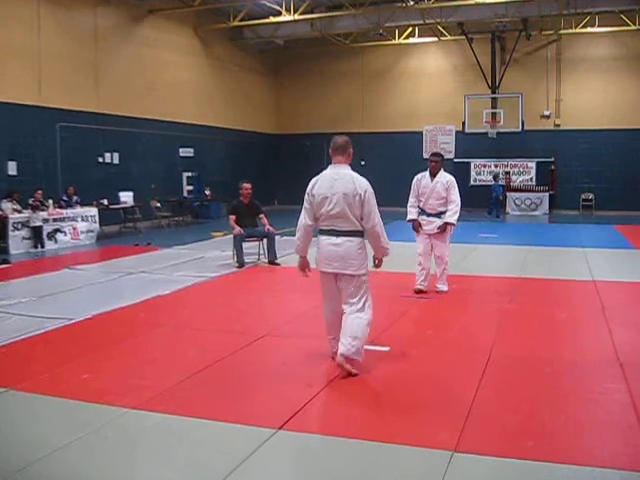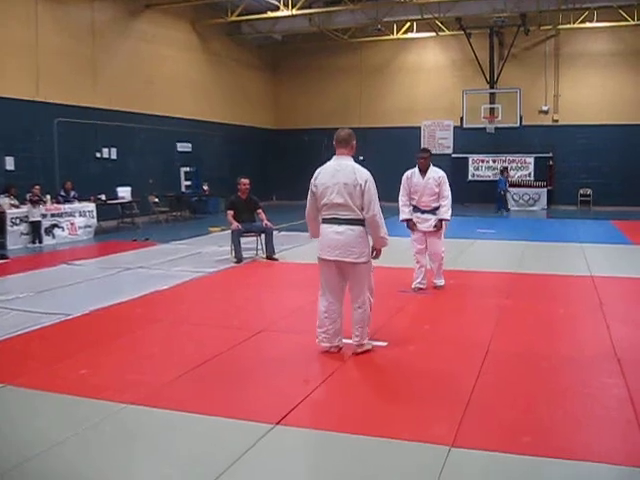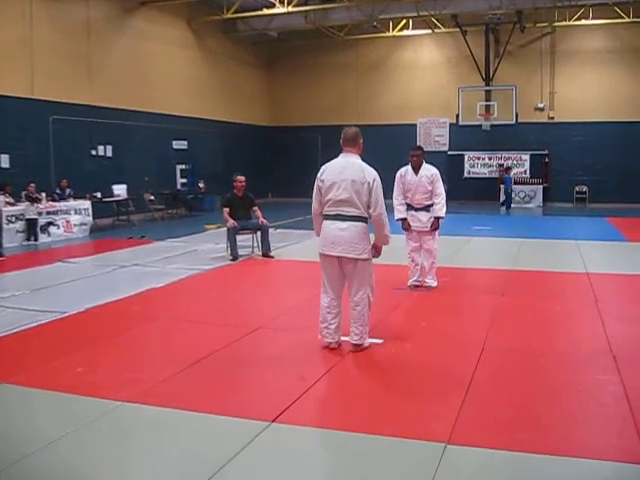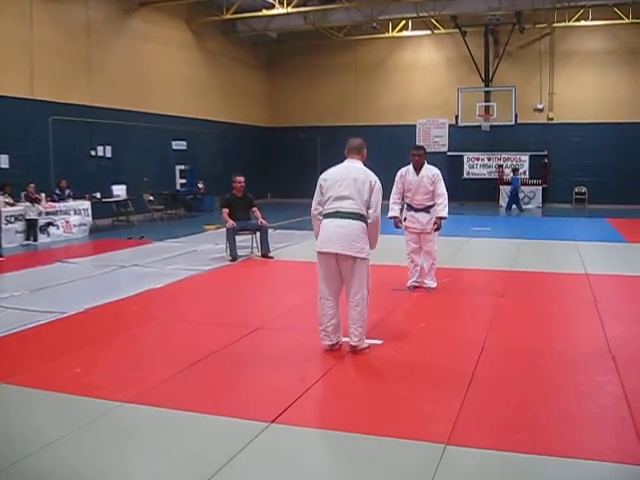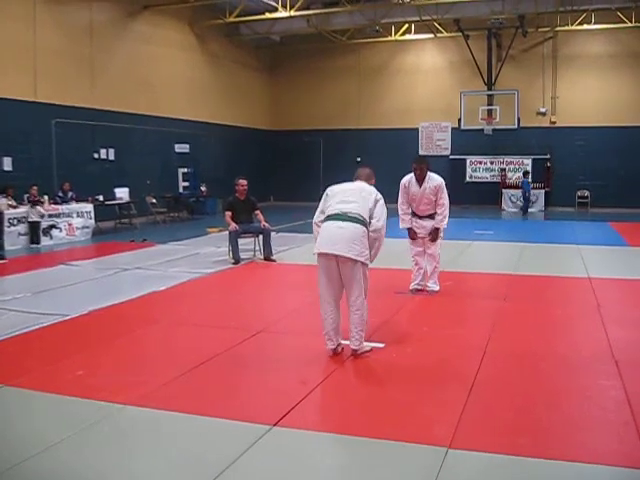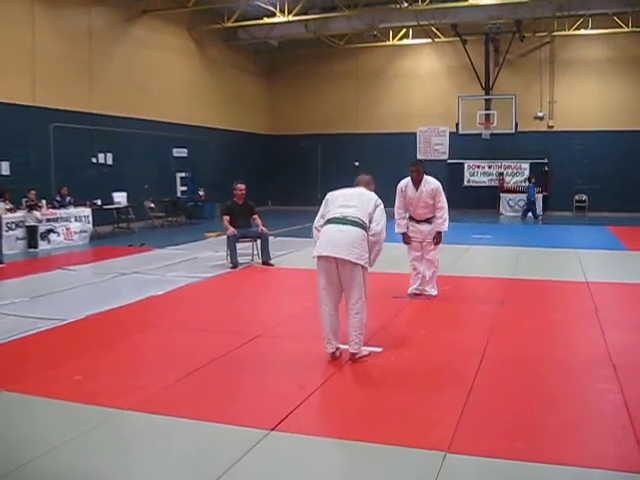
dt=0.3s
person 1, frame 1
left shoulder: (316, 182)
right shoulder: (360, 183)
left elbow: (306, 223)
right elbow: (372, 223)
left wrist: (302, 254)
right wrist: (380, 251)
left hip: (326, 248)
right hip: (352, 249)
left knee: (331, 303)
right knee: (357, 305)
left ankle: (337, 348)
right ankle: (347, 353)
person 1, frame 2
left shoulder: (319, 173)
right shoulder: (361, 174)
left elbow: (311, 212)
right elbow: (372, 213)
left wrist: (319, 233)
right wrist: (378, 241)
left hip: (328, 237)
right hip: (353, 238)
left knee: (329, 295)
right knee: (361, 295)
left ankle: (329, 342)
right ankle: (359, 342)
person 1, frame 3
left shoulder: (325, 170)
right shoulder: (369, 173)
left elbow: (316, 208)
right elbow: (377, 212)
left wrist: (322, 233)
right wrist: (380, 240)
left hip: (330, 234)
right hip: (356, 235)
left knee: (330, 291)
right knee: (360, 291)
left ankle: (330, 338)
right ankle: (358, 340)
person 1, frame 4
left shoulder: (327, 174)
right shoulder: (370, 177)
left elbow: (316, 210)
right elbow: (374, 216)
right wrist: (370, 243)
left hip: (328, 232)
right hip: (354, 233)
left knee: (327, 292)
right knee: (358, 293)
left ankle: (331, 339)
right ankle: (357, 341)
person 1, frame 5
left shoulder: (334, 188)
right shoulder: (375, 194)
left elbow: (317, 220)
right elbow: (378, 228)
left wrist: (323, 244)
right wrist: (369, 256)
left hip: (328, 236)
right hip: (354, 237)
left knee: (328, 297)
right knee: (357, 297)
left ankle: (333, 344)
right ankle: (357, 345)
person 1, frame 6
left shoulder: (334, 194)
right shoulder: (374, 199)
left elbow: (317, 225)
right elbow: (377, 233)
left wrist: (323, 249)
right wrist: (368, 260)
left hip: (328, 238)
right hip: (354, 241)
left knee: (328, 300)
right knee: (356, 301)
left ankle: (332, 348)
right ankle: (355, 349)
person 2, frame 1
left shoulder: (449, 180)
right shoulder: (419, 178)
left elbow: (454, 203)
right elbow: (413, 200)
left wrist: (447, 222)
right wrist: (414, 219)
left hip: (441, 221)
right hip: (423, 221)
left knee: (441, 256)
right knee: (422, 254)
left ankle: (441, 285)
right ankle: (421, 284)
person 2, frame 2
left shoulder: (440, 175)
right shoulder: (408, 175)
left elbow: (445, 198)
right elbow: (404, 198)
left wrist: (441, 219)
right wrist: (408, 219)
left hip: (434, 217)
right hip: (417, 218)
left knee: (437, 252)
right knee: (418, 252)
left ankle: (439, 280)
right ankle: (419, 282)
person 2, frame 3
left shoulder: (432, 172)
right shoulder: (402, 173)
left elbow: (439, 196)
right elbow: (398, 197)
left wrist: (437, 218)
right wrist: (402, 218)
left hip: (428, 215)
right hip: (411, 215)
left knee: (429, 250)
right knee: (413, 250)
left ankle: (430, 281)
right ankle: (415, 280)
person 2, frame 4
left shoulder: (434, 173)
right shoulder: (403, 173)
left elbow: (441, 196)
right elbow: (396, 195)
left wrist: (439, 217)
right wrist: (395, 216)
left hip: (429, 216)
right hip: (411, 216)
left knee: (429, 251)
right knee: (412, 250)
left ankle: (429, 281)
right ankle: (414, 281)
person 2, frame 5
left shoulder: (437, 182)
right shoulder: (406, 182)
left elbow: (442, 206)
right elbow: (403, 206)
left wrist: (437, 228)
right wrist: (408, 228)
left hip: (433, 221)
right hip: (415, 221)
left knee: (433, 254)
right knee: (416, 255)
left ankle: (432, 285)
right ankle: (417, 284)
person 2, frame 6
left shoulder: (434, 185)
right shoulder: (402, 186)
left elbow: (441, 209)
right elbow: (400, 210)
left wrist: (439, 231)
right wrist: (403, 232)
left hip: (431, 226)
right hip: (413, 226)
left knee: (431, 259)
right knee: (414, 259)
left ankle: (430, 289)
right ankle: (415, 288)
